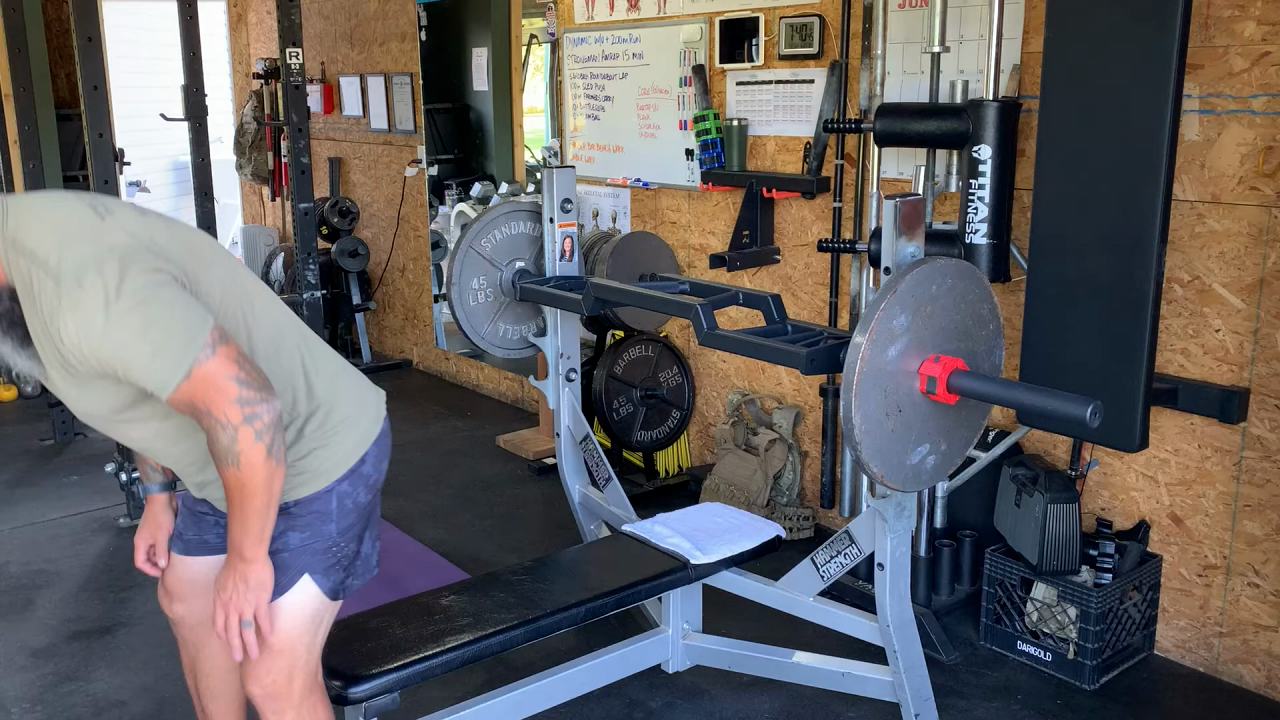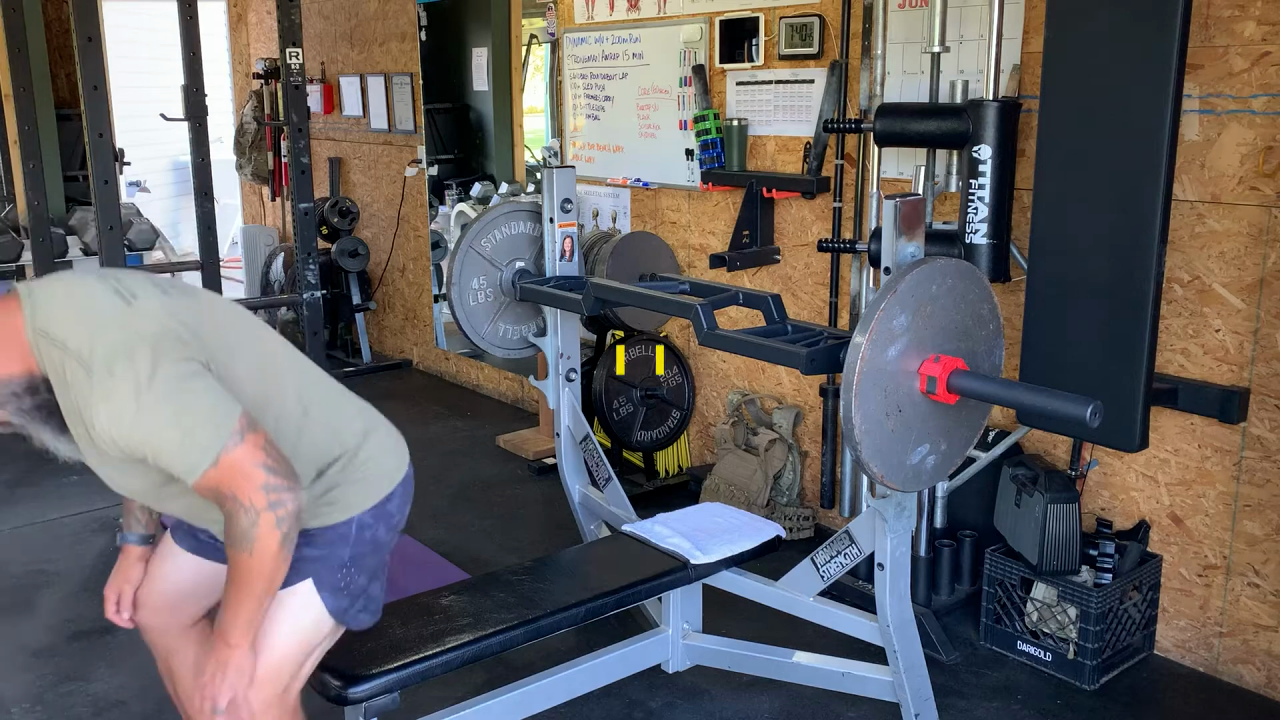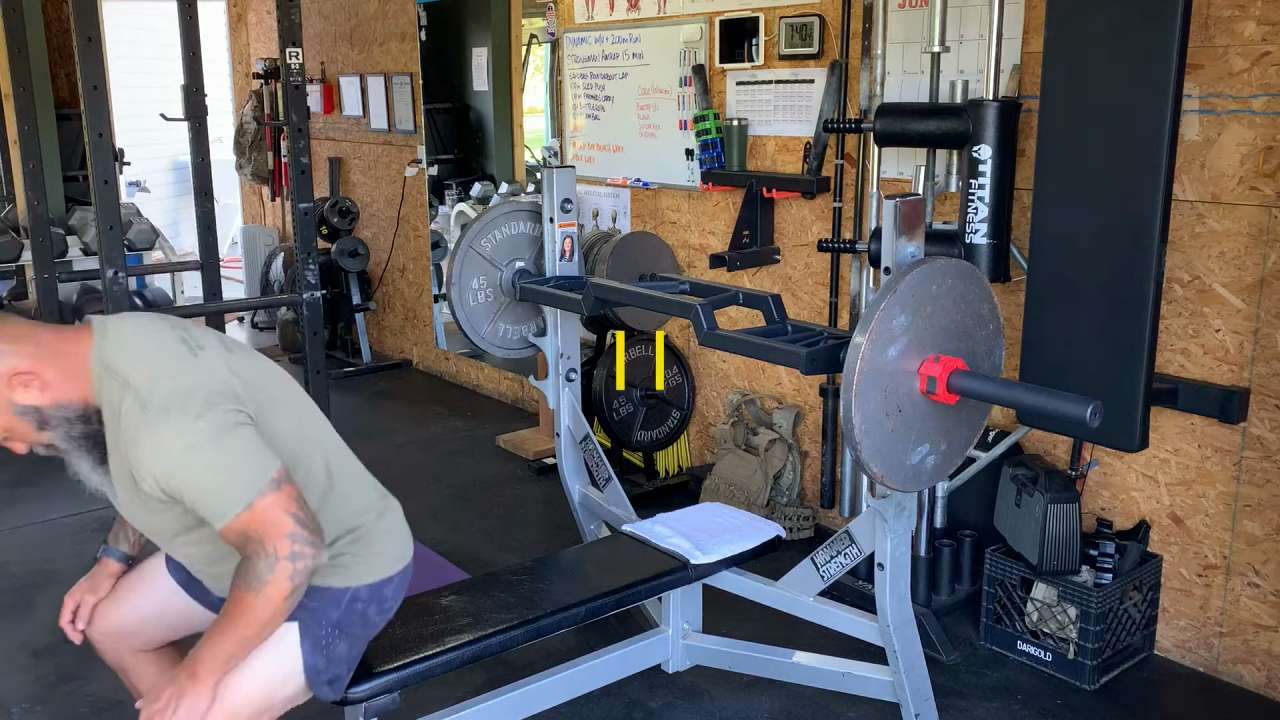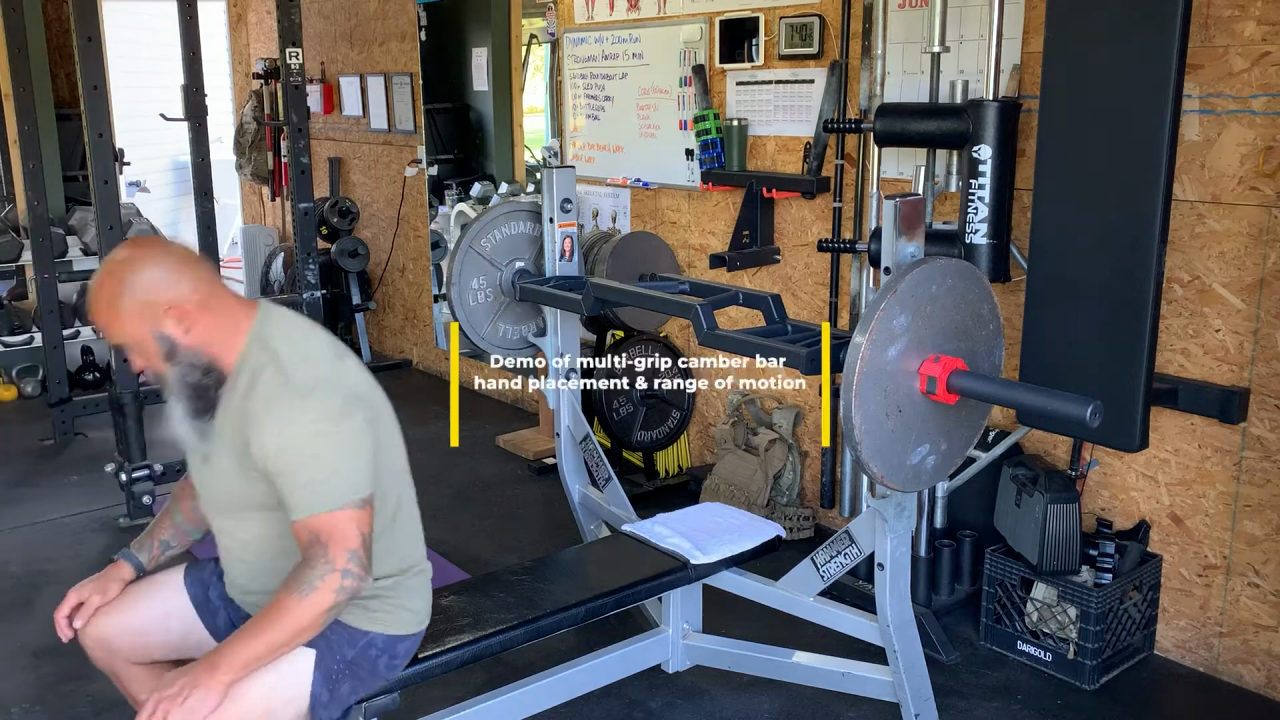
dt=0.3s
person 1, frame 1
left shoulder: (82, 281)
left elbow: (246, 409)
left wrist: (245, 560)
right wrist: (158, 496)
left hip: (318, 456)
right knee: (188, 603)
person 1, frame 2
left shoulder: (114, 370)
right shoulder: (55, 309)
left elbow: (268, 493)
left wrist: (234, 640)
right wrist: (136, 546)
left hip: (343, 492)
right knee: (161, 609)
person 1, frame 3
left shoulder: (167, 416)
right shoulder: (119, 351)
left elbow: (289, 552)
left wrist: (197, 676)
right wrist: (111, 562)
left hip: (343, 574)
right knee: (108, 622)
person 1, frame 4
left shoulder: (297, 397)
right shoulder: (232, 349)
left elbow: (339, 569)
right elbow: (211, 472)
left wrist: (214, 675)
right wrist: (128, 566)
left hip: (359, 618)
right knee: (103, 629)
